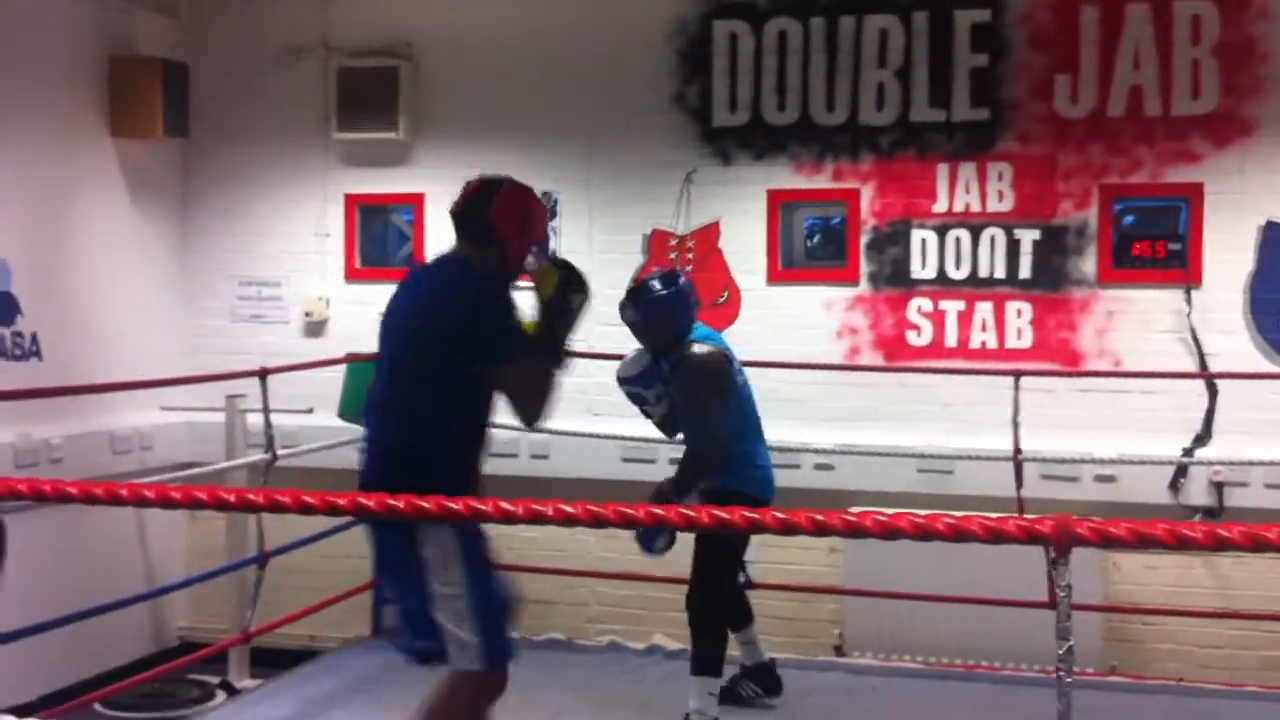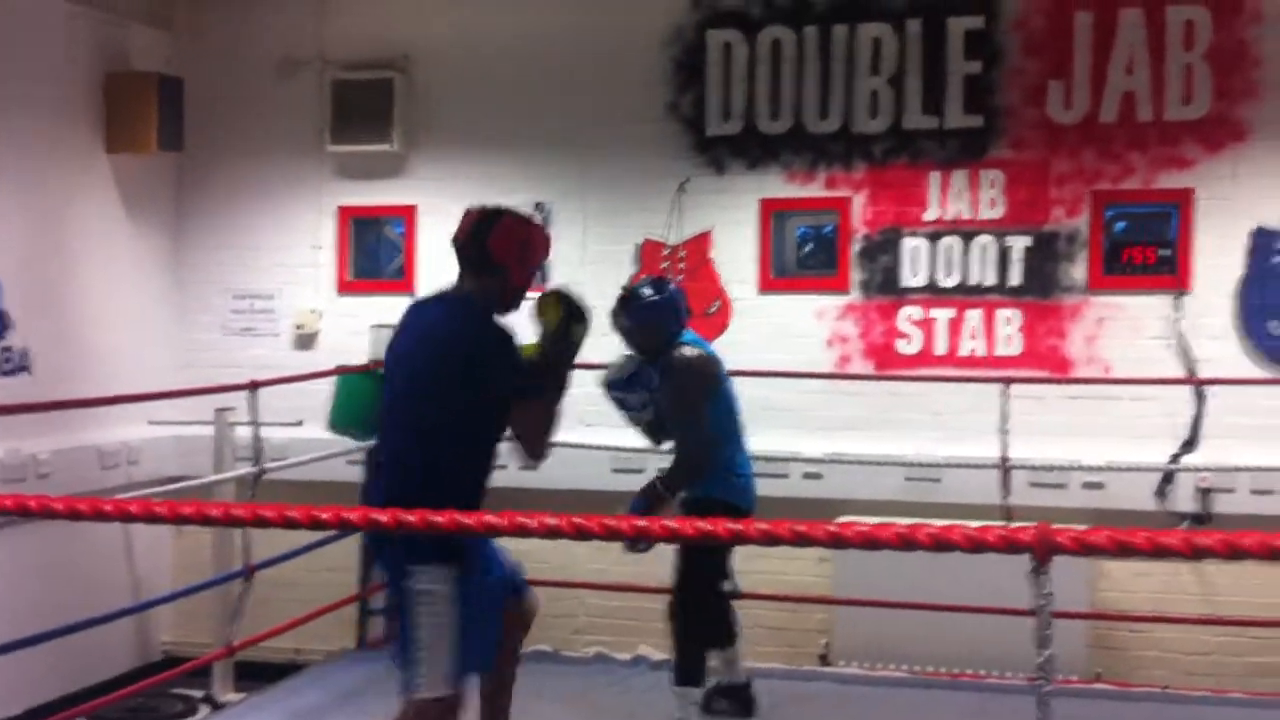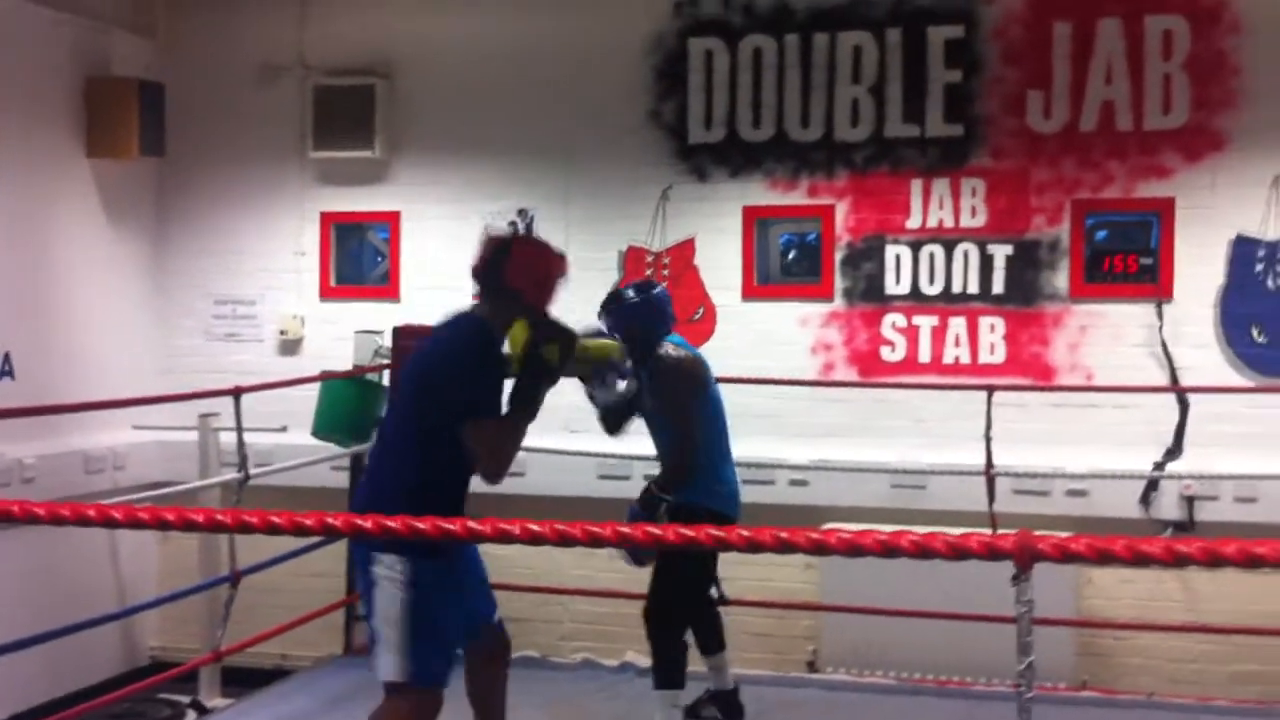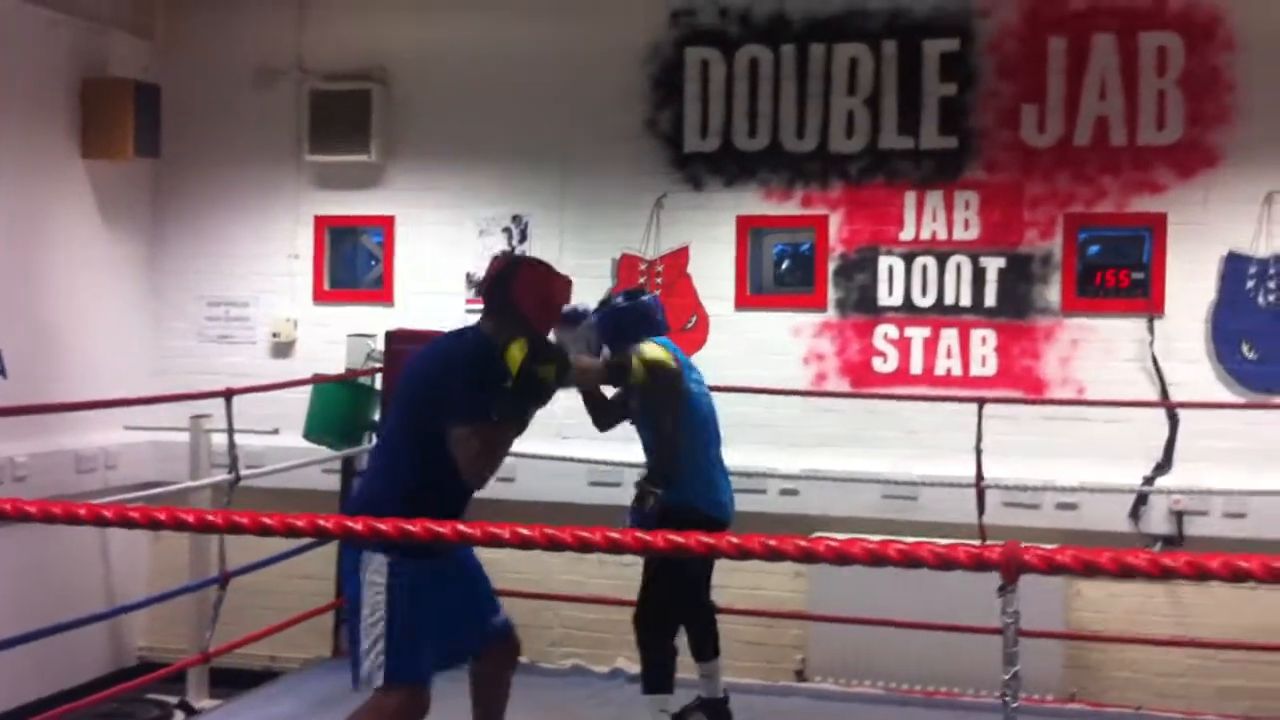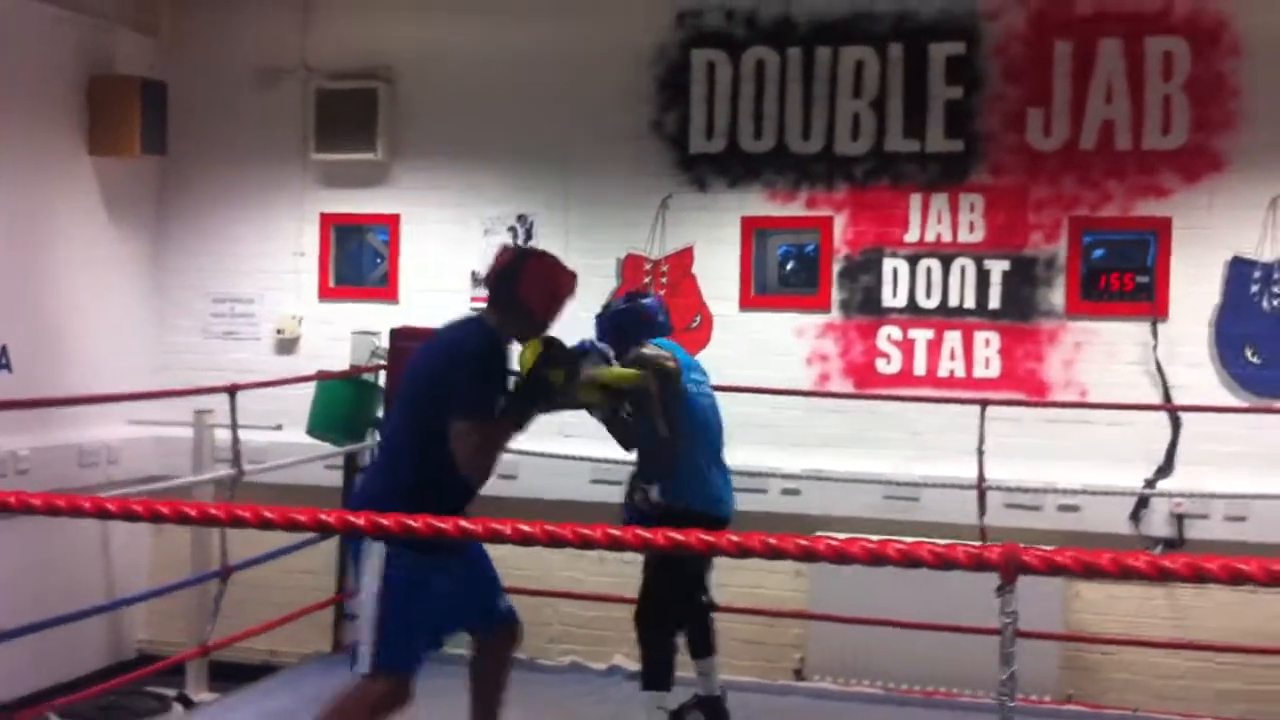
dt=0.1s
person 1, frame 1
left shoulder: (423, 283)
right shoulder: (480, 293)
right elbow: (530, 406)
left wrist: (524, 338)
right wrist: (555, 326)
left hip: (404, 485)
right hip: (423, 496)
right knee: (481, 670)
person 1, frame 2
left shoulder: (428, 316)
right shoulder: (482, 337)
right elbow: (534, 445)
left wrist: (535, 362)
right wrist: (555, 361)
left hip: (442, 518)
right hip: (423, 532)
left knee: (512, 608)
person 1, frame 3
left shoulder: (466, 337)
right shoulder: (474, 349)
right elbow: (492, 465)
right wrist: (534, 385)
left hip: (432, 523)
left knee: (490, 643)
person 1, frame 4
left shoulder: (474, 351)
right shoulder: (470, 360)
right elbow: (474, 466)
right wrist: (525, 401)
right hip: (392, 539)
left knee: (498, 647)
person 1, frame 5
left shoulder: (476, 342)
right shoulder: (475, 353)
right elbow: (472, 462)
right wrist: (525, 400)
left hip: (439, 522)
left knee: (500, 631)
person 2, frame 1
left shoulder: (697, 357)
right shoulder: (680, 353)
left elbow: (706, 445)
right elbow: (678, 426)
left wrist: (667, 499)
right wrist: (653, 401)
left hip: (737, 485)
right hip: (734, 480)
left knee: (705, 598)
right knee: (720, 581)
right ankle: (759, 669)
person 2, frame 2
left shoulder: (685, 362)
right shoulder: (667, 361)
left elbow: (696, 448)
right elbow: (661, 430)
left wrist: (652, 497)
right wrist: (637, 401)
left hip: (718, 495)
right hip: (719, 492)
left knee: (689, 609)
right knee: (706, 594)
person 2, frame 3
left shoulder: (669, 361)
right shoulder: (653, 361)
left elbow: (689, 448)
right elbow: (615, 424)
left wrist: (650, 500)
right wrist: (600, 384)
left hip: (701, 501)
right hip: (705, 497)
left knee: (664, 611)
right knee: (693, 598)
person 2, frame 4
left shoulder: (643, 358)
right shoulder: (670, 358)
left elbow: (666, 440)
right elbow: (606, 418)
left wrist: (648, 499)
right wrist: (583, 367)
left hip: (688, 506)
right hip: (712, 501)
left knee: (653, 617)
right knee: (691, 603)
person 2, frame 5
left shoulder: (640, 359)
right shoulder: (678, 359)
left elbow: (656, 438)
right elbow: (631, 436)
left wrist: (637, 493)
left hip: (686, 503)
right hip: (712, 500)
left knee: (655, 615)
right knee: (687, 601)
